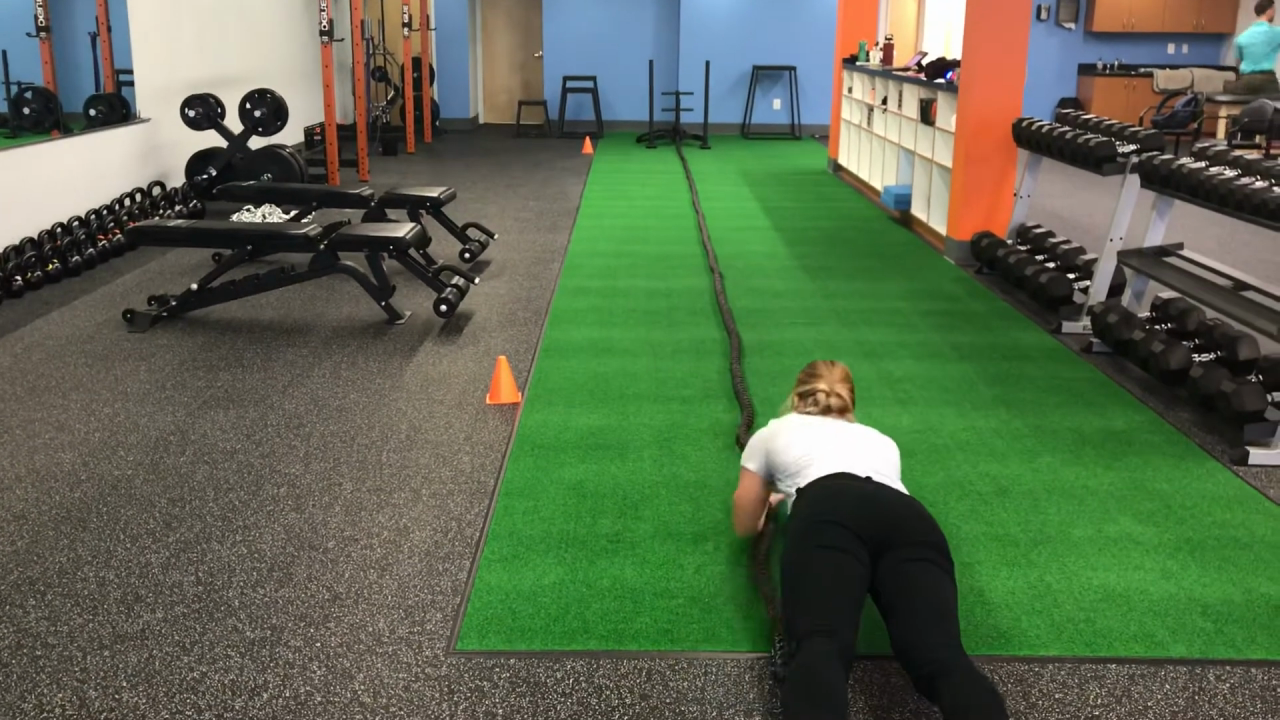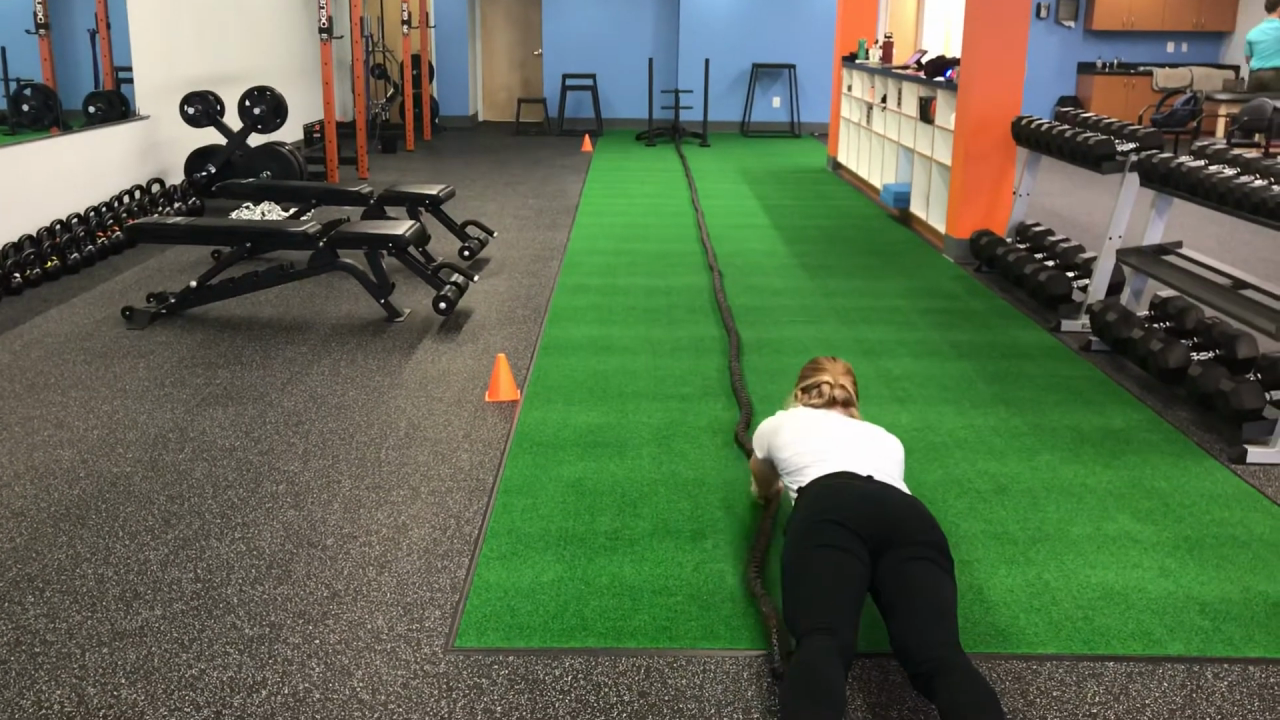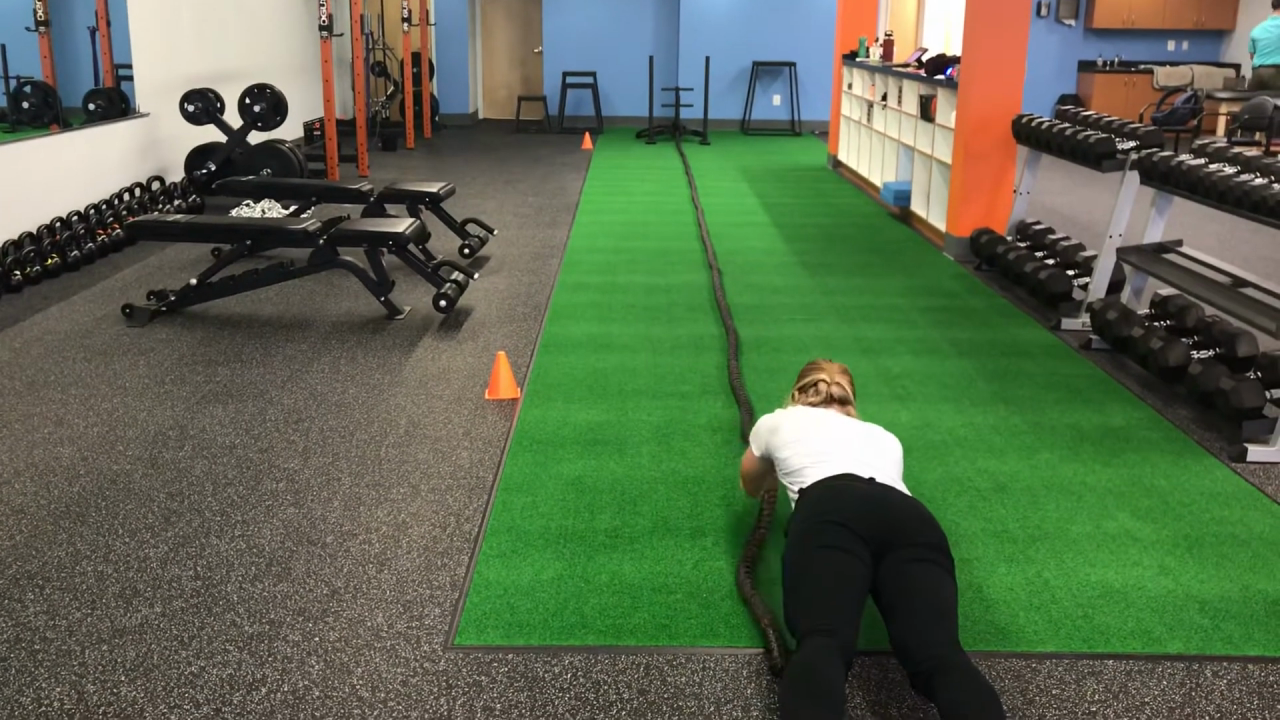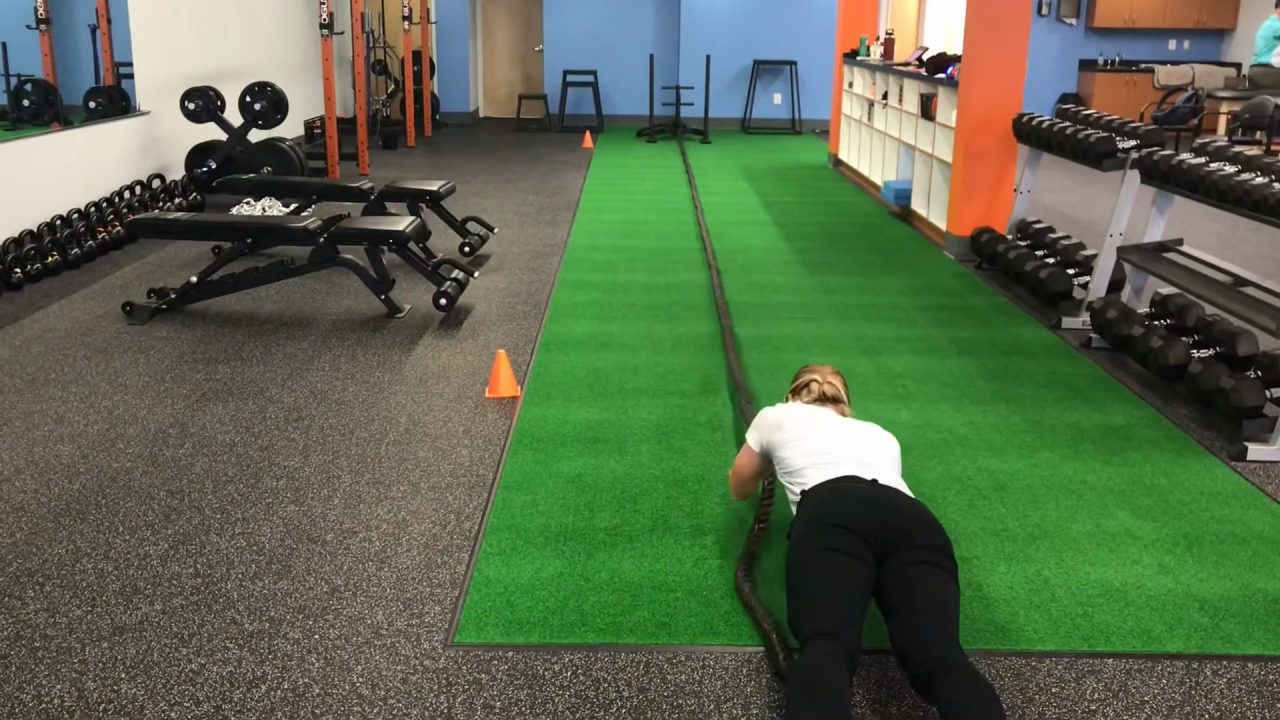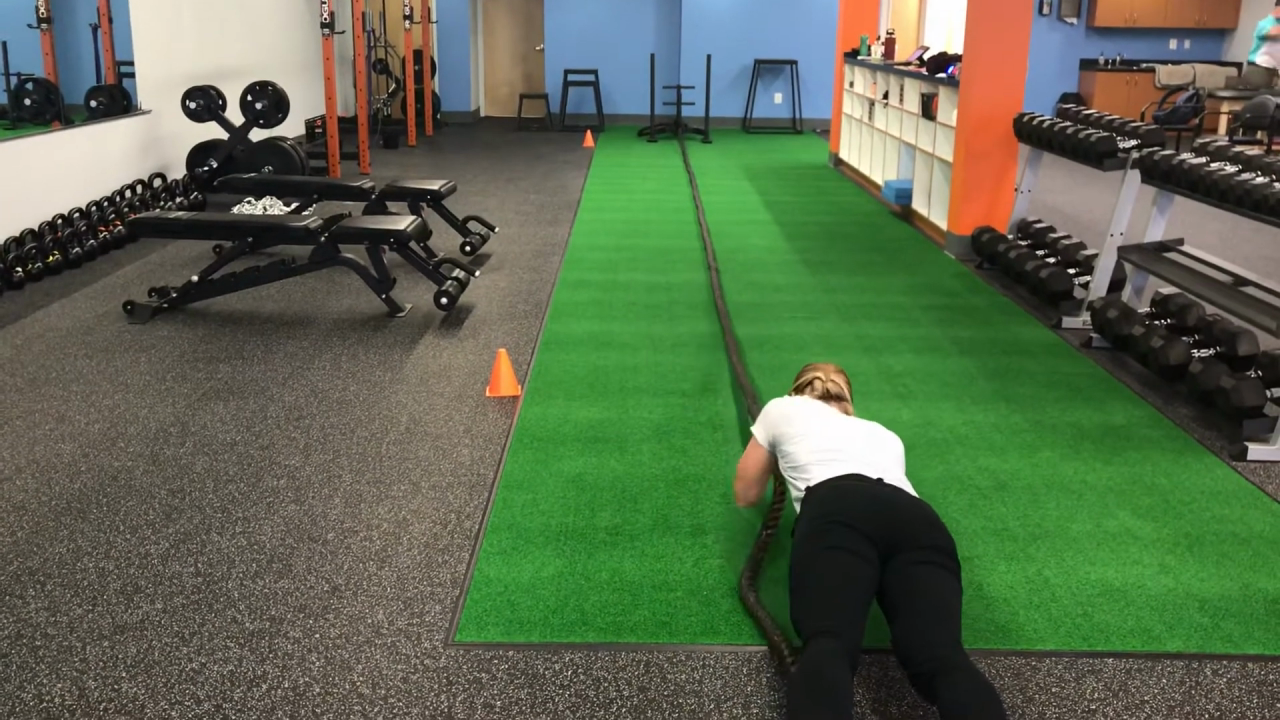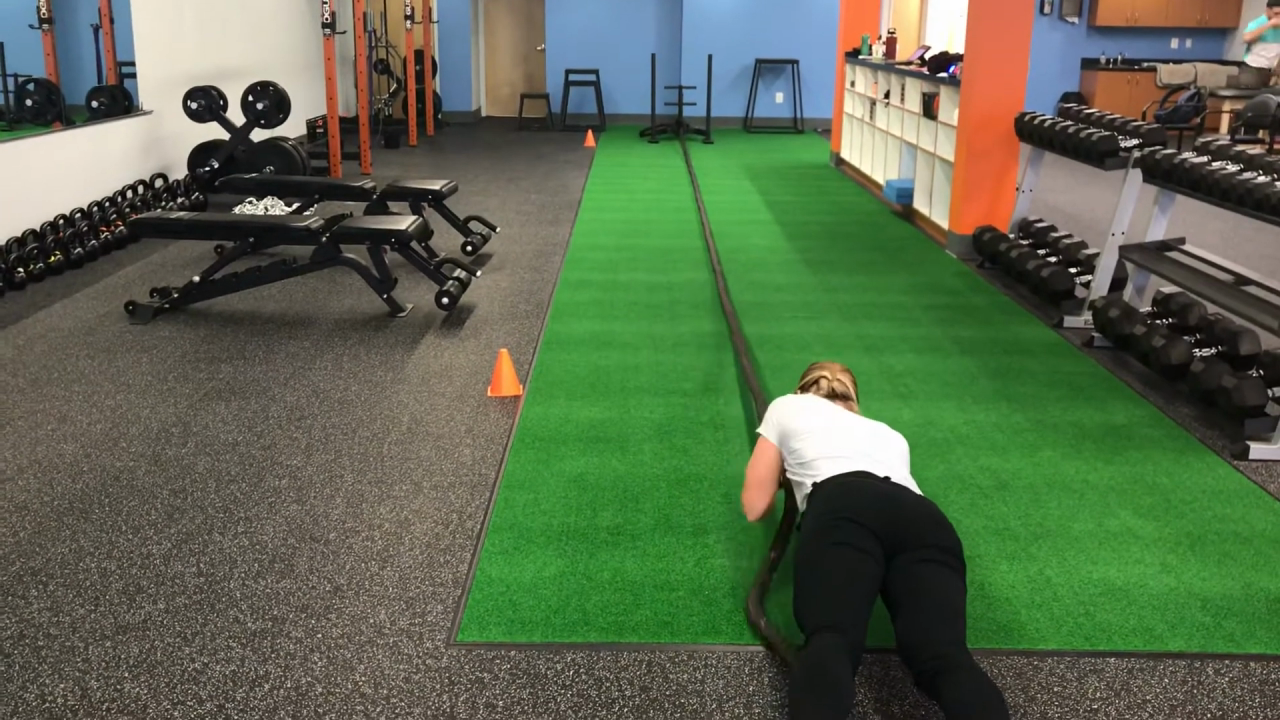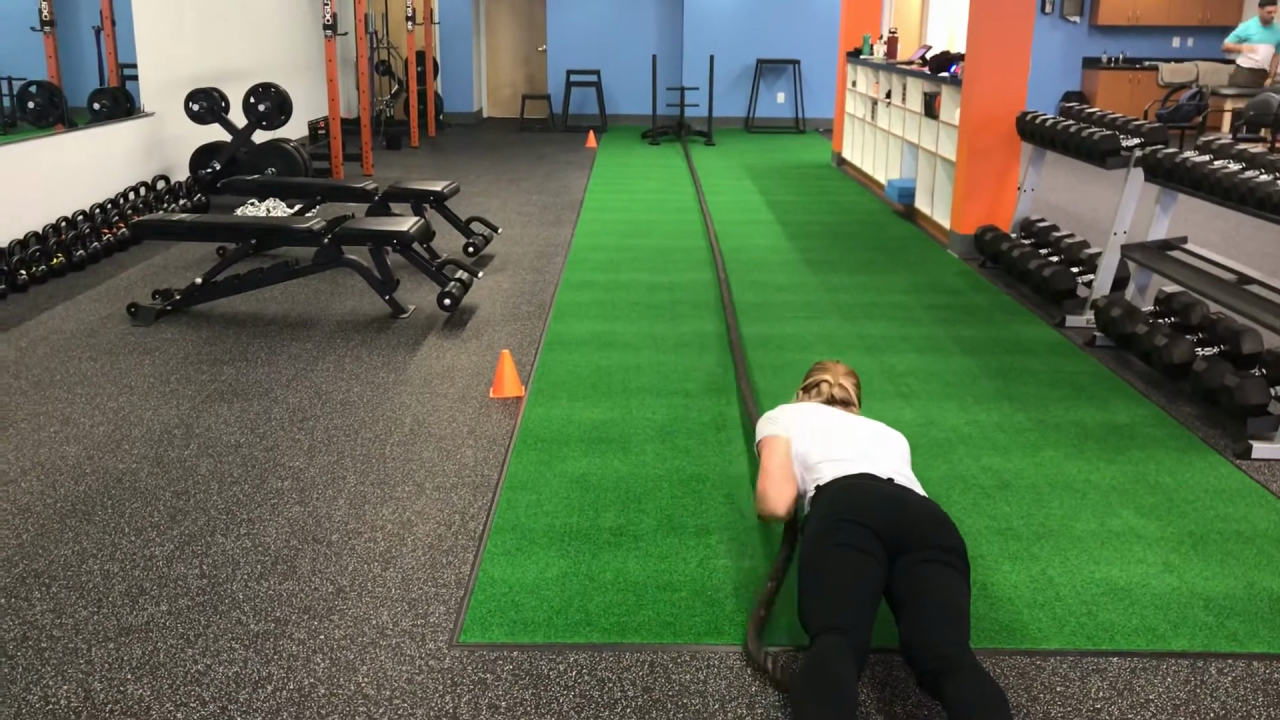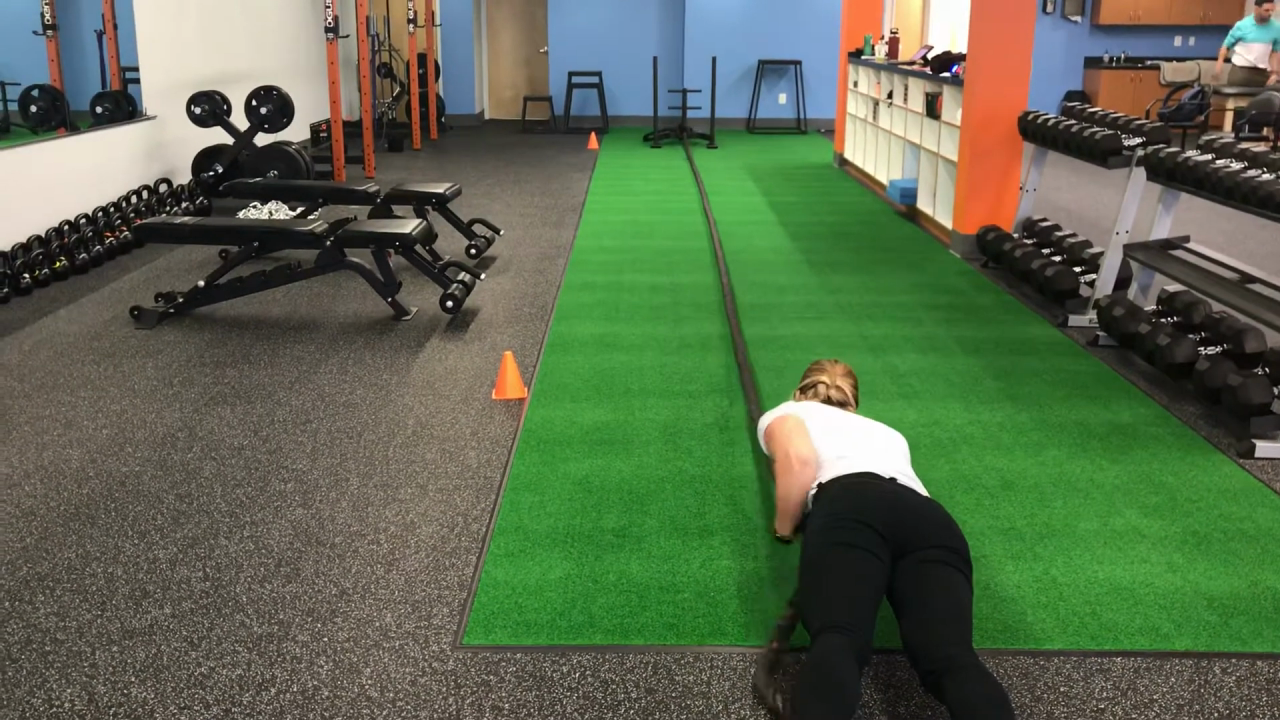
dt=0.2s
person 1, frame 1
left shoulder: (774, 432)
right shoulder: (882, 440)
left elbow: (744, 525)
left wrist: (776, 498)
left hip: (827, 515)
right hip: (909, 521)
left knee: (821, 649)
right knee: (939, 657)
person 1, frame 2
left shoulder: (779, 424)
right shoulder: (886, 438)
left elbow: (763, 490)
left hip: (829, 514)
right hip: (911, 520)
left knee: (821, 646)
right knee: (938, 655)
person 1, frame 3
left shoulder: (779, 422)
right shoulder: (884, 435)
left elbow: (751, 485)
left hip: (830, 515)
right hip: (912, 522)
left knee: (822, 646)
right knee: (938, 655)
person 1, frame 4
left shoulder: (778, 416)
right shoulder: (881, 435)
left elbow: (739, 487)
left hip: (833, 518)
right hip: (914, 524)
left knee: (825, 648)
right knee: (939, 657)
person 1, frame 5
left shoulder: (783, 409)
right shoulder: (885, 434)
left elbow: (745, 495)
left hip: (837, 516)
right hip: (918, 523)
left knee: (827, 647)
right knee: (940, 657)
person 1, frame 6
left shoulder: (788, 407)
right shoulder: (890, 434)
left elbow: (755, 507)
left wrist: (783, 461)
left hip: (842, 512)
right hip: (924, 521)
left knee: (830, 642)
right knee: (944, 656)
person 1, frame 7
left shoulder: (784, 416)
right shoulder: (890, 433)
left elbow: (777, 503)
left hip: (847, 514)
right hip: (928, 522)
left knee: (835, 644)
right knee: (947, 656)
person 1, frame 8
left shoulder: (783, 414)
right shoulder: (888, 432)
left elbow: (799, 459)
left wrist: (784, 529)
left hip: (849, 513)
right hip: (931, 523)
left knee: (836, 644)
right knee: (950, 656)
